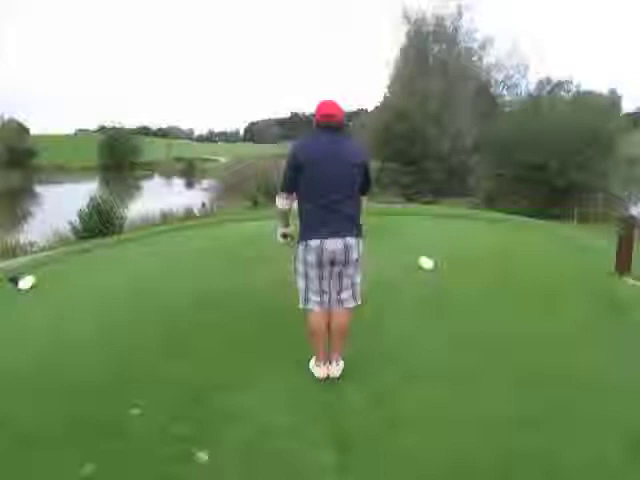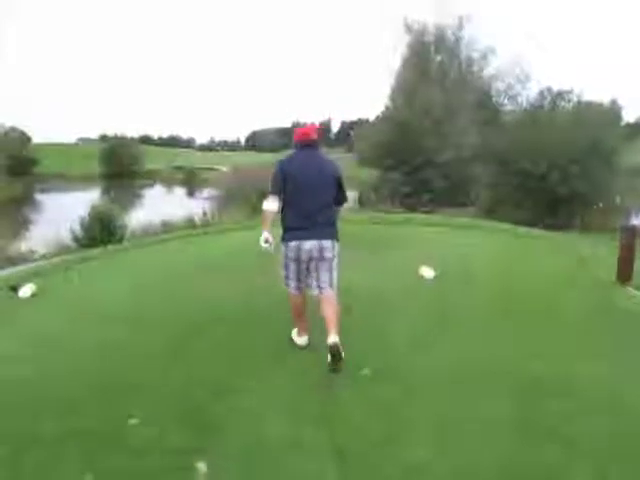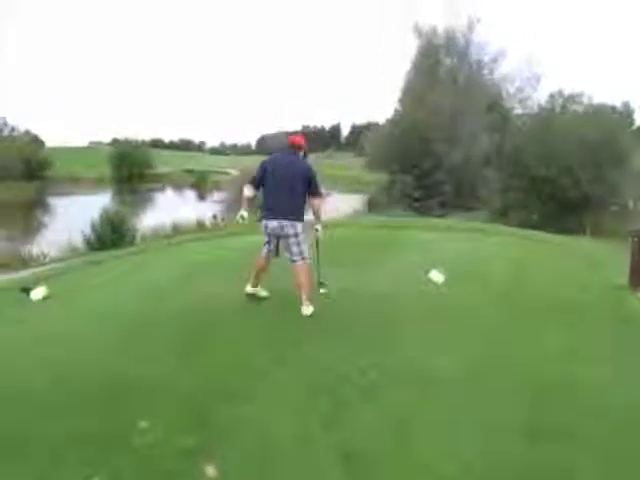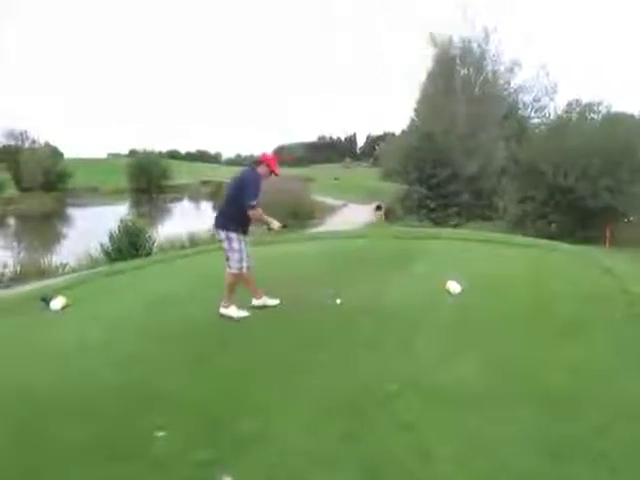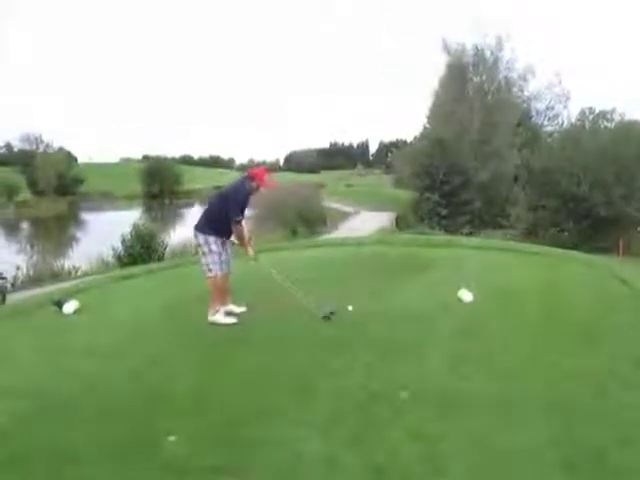
dt=1s
person 1, frame 1
left shoulder: (301, 149)
right shoulder: (358, 151)
left elbow: (285, 195)
left wrist: (283, 224)
left hip: (312, 238)
right hip: (349, 237)
left knee: (316, 303)
right knee: (343, 301)
left ankle: (320, 362)
right ankle: (336, 361)
person 1, frame 2
left shoulder: (285, 165)
right shoulder: (331, 166)
left elbow: (272, 200)
right elbow: (339, 203)
left wrist: (266, 232)
left hip: (295, 240)
right hip: (326, 240)
left knee: (296, 289)
right knee: (327, 291)
left ankle: (301, 334)
right ankle: (333, 337)
person 1, frame 3
left shoulder: (267, 163)
right shoulder: (306, 167)
left elbow: (249, 188)
right elbow: (315, 198)
left wrist: (244, 209)
right wrist: (318, 222)
left hip: (269, 219)
right hip: (292, 221)
left knee: (266, 253)
right knee: (301, 261)
left ankle: (252, 285)
right ankle: (306, 304)
person 1, frame 4
left shoulder: (249, 176)
right shoulder: (251, 179)
left elbow: (251, 208)
right elbow: (252, 212)
left wrist: (267, 219)
right wrist: (270, 222)
left hip: (236, 227)
right hip: (229, 228)
left knee: (245, 264)
right knee: (236, 267)
left ankle: (258, 298)
right ankle: (226, 305)
person 1, frame 5
left shoulder: (242, 191)
right shoulder: (237, 193)
left elbow: (238, 222)
right elbow: (236, 225)
left wrist: (246, 241)
right wrist: (246, 246)
left hip: (219, 233)
right hip: (207, 233)
left knee: (224, 270)
right knee: (216, 272)
left ankle: (225, 304)
right ankle: (214, 312)
